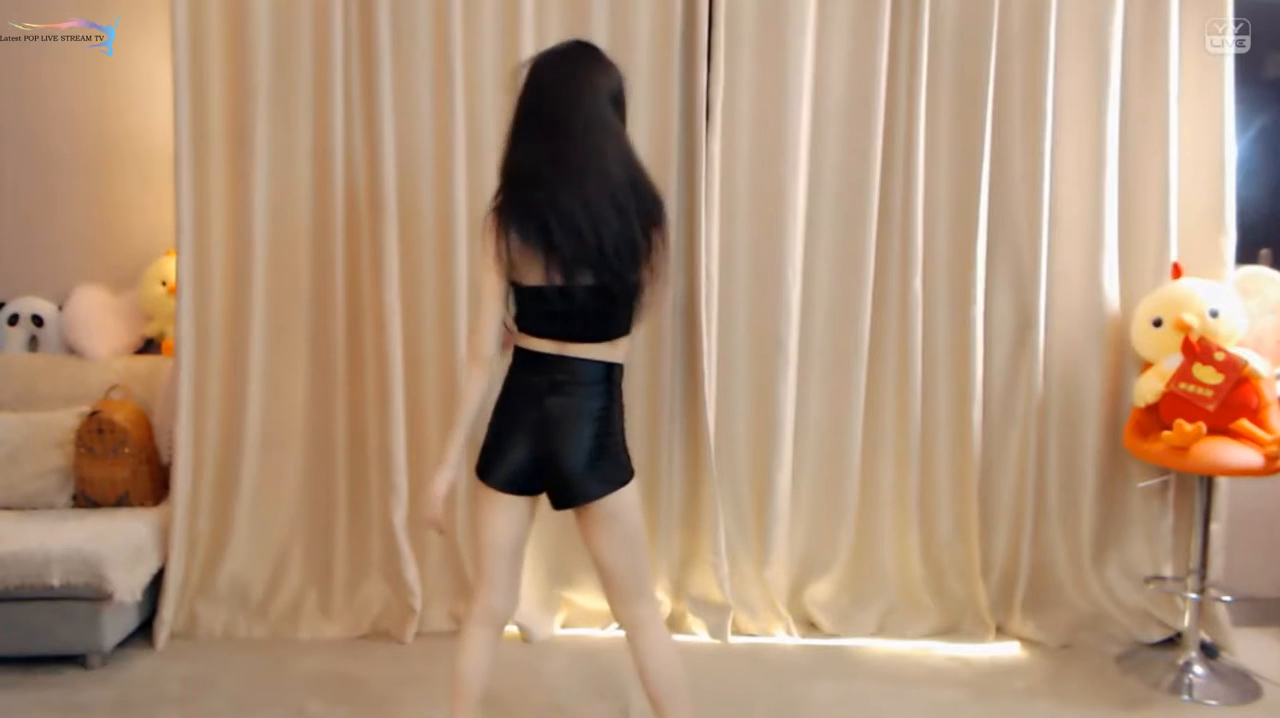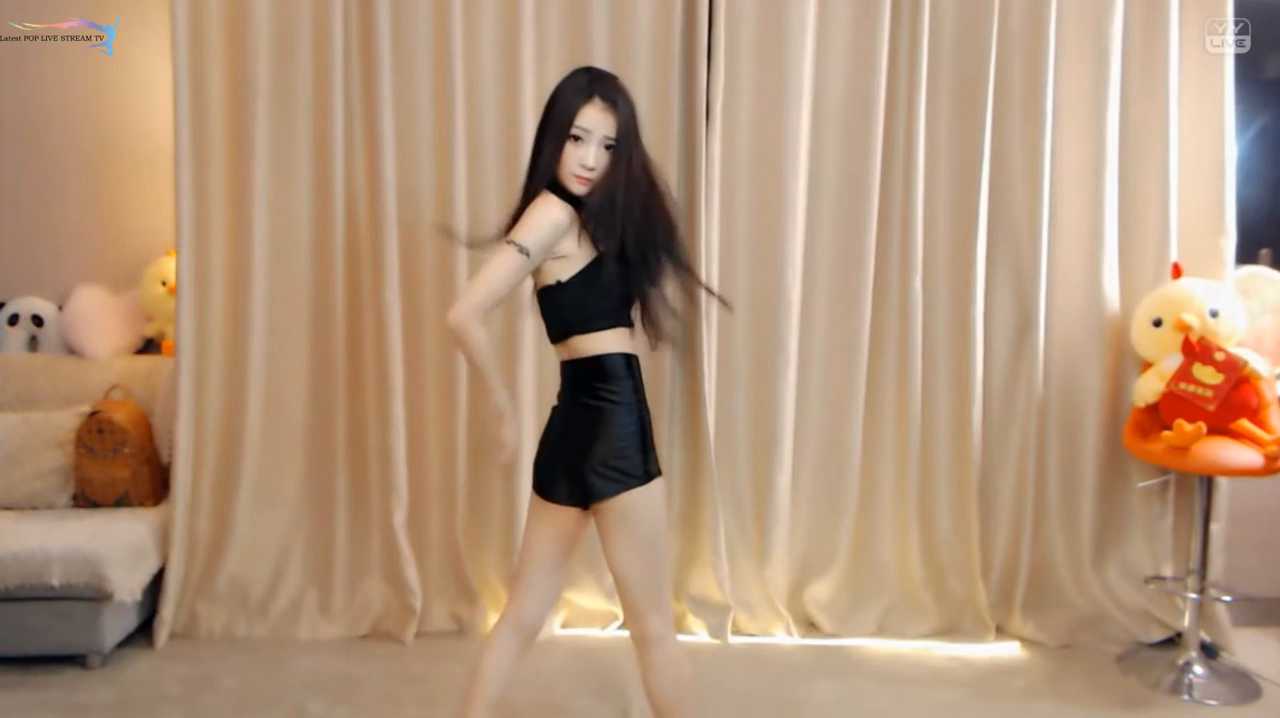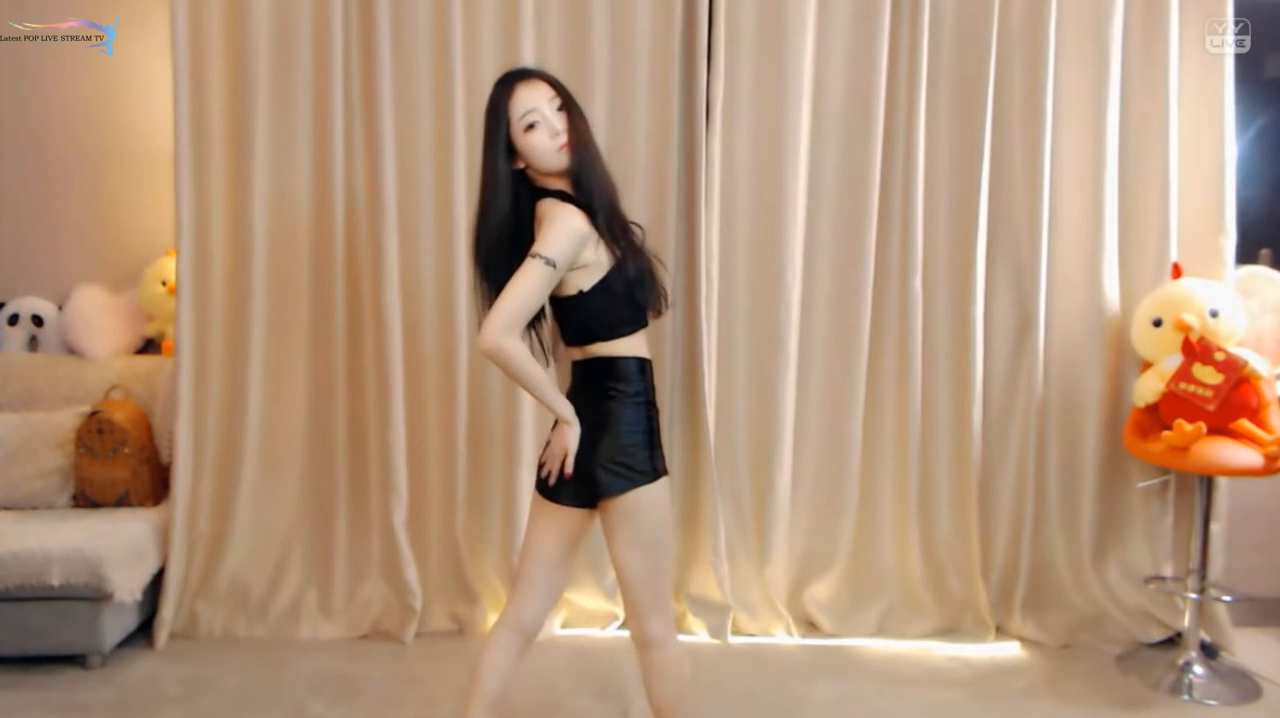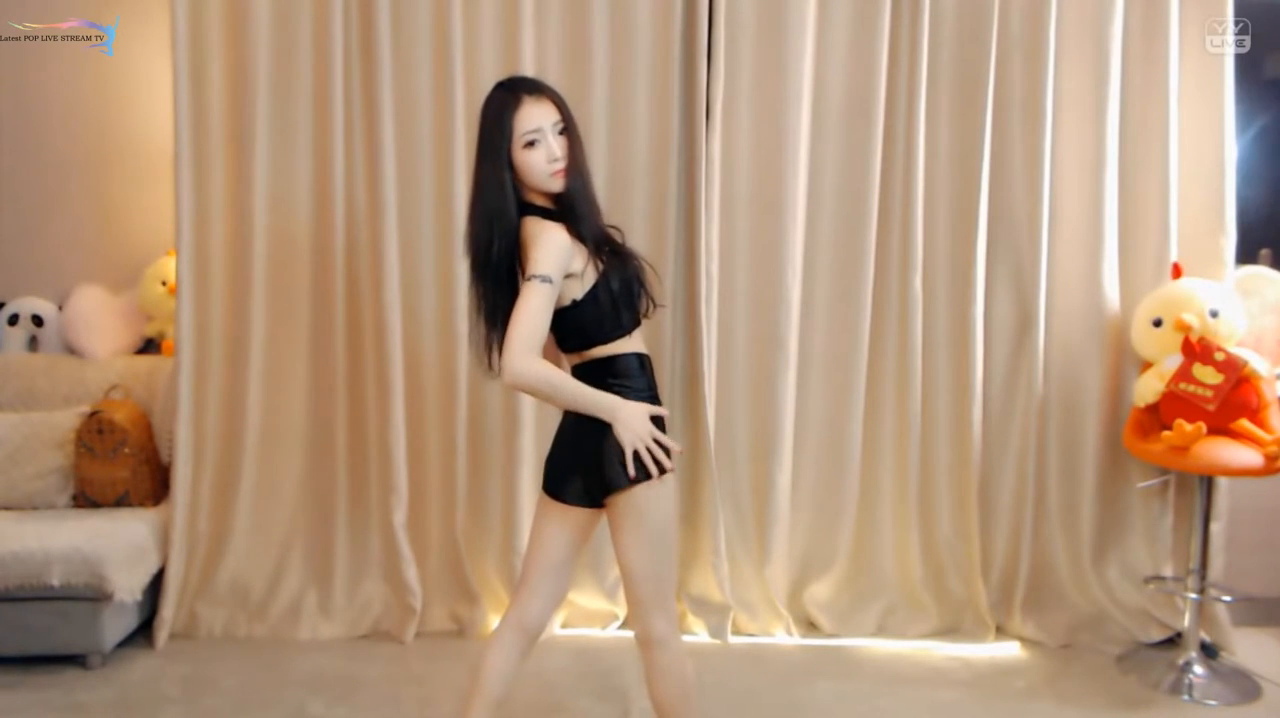
dt=0.7s
person 1, frame 1
left shoulder: (508, 216)
right shoulder: (634, 210)
left elbow: (484, 349)
left wrist: (451, 458)
left hip: (518, 417)
right hip: (593, 421)
left knee: (488, 609)
right knee: (640, 611)
person 1, frame 2
left shoulder: (595, 215)
right shoulder: (552, 212)
right elbow: (463, 314)
right wrist: (504, 407)
left hip: (578, 422)
right hip: (609, 422)
left knee: (523, 611)
right knee: (652, 626)
person 1, frame 3
left shoulder: (565, 213)
right shoulder: (568, 221)
right elbow: (495, 336)
right wrist: (563, 412)
left hip: (587, 424)
right hip: (619, 424)
left knee: (522, 612)
right knee: (654, 626)
person 1, frame 4
left shoulder: (542, 228)
right shoulder: (553, 238)
right elbow: (520, 366)
right wrist: (616, 410)
left hip: (583, 433)
right hip: (619, 430)
left knee: (526, 613)
right knee: (657, 622)
